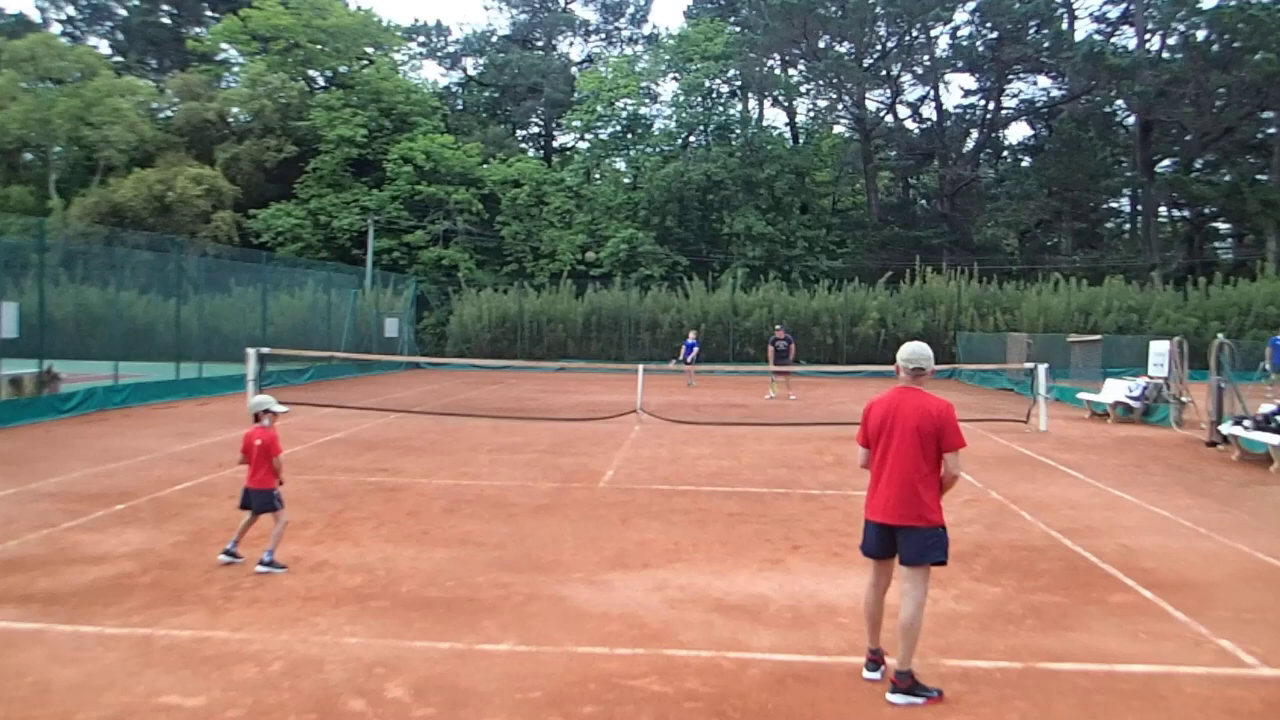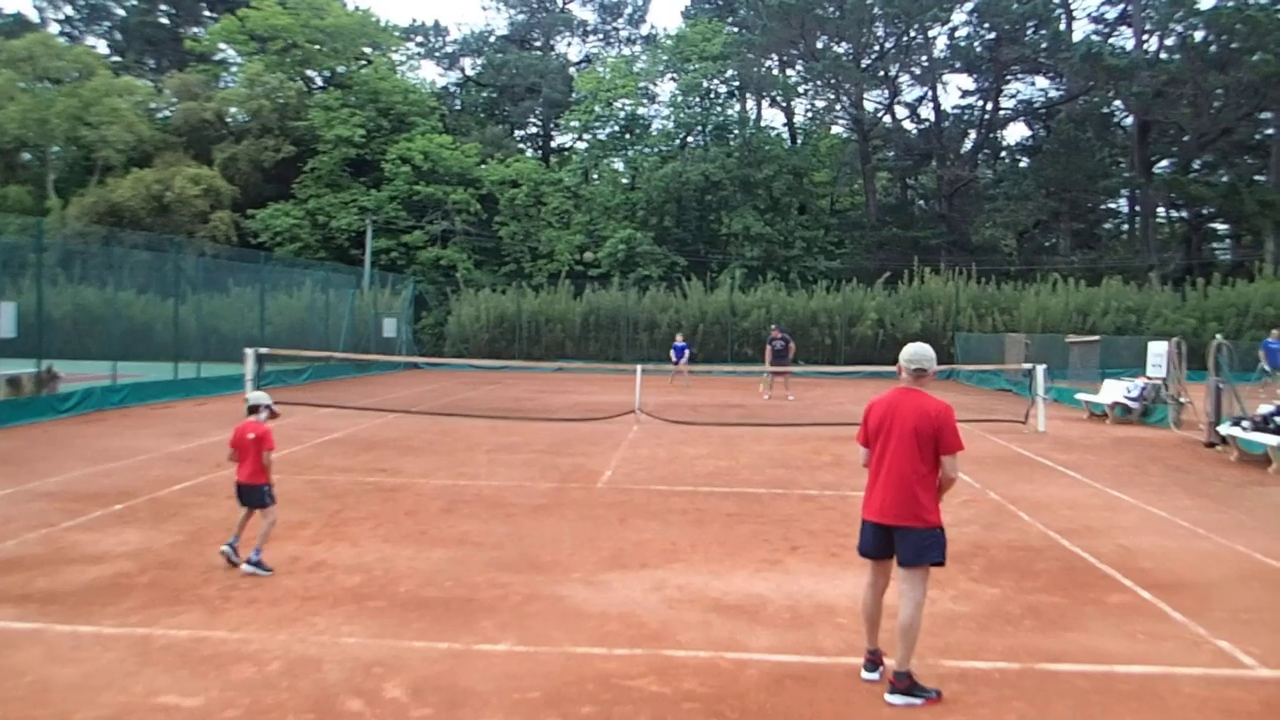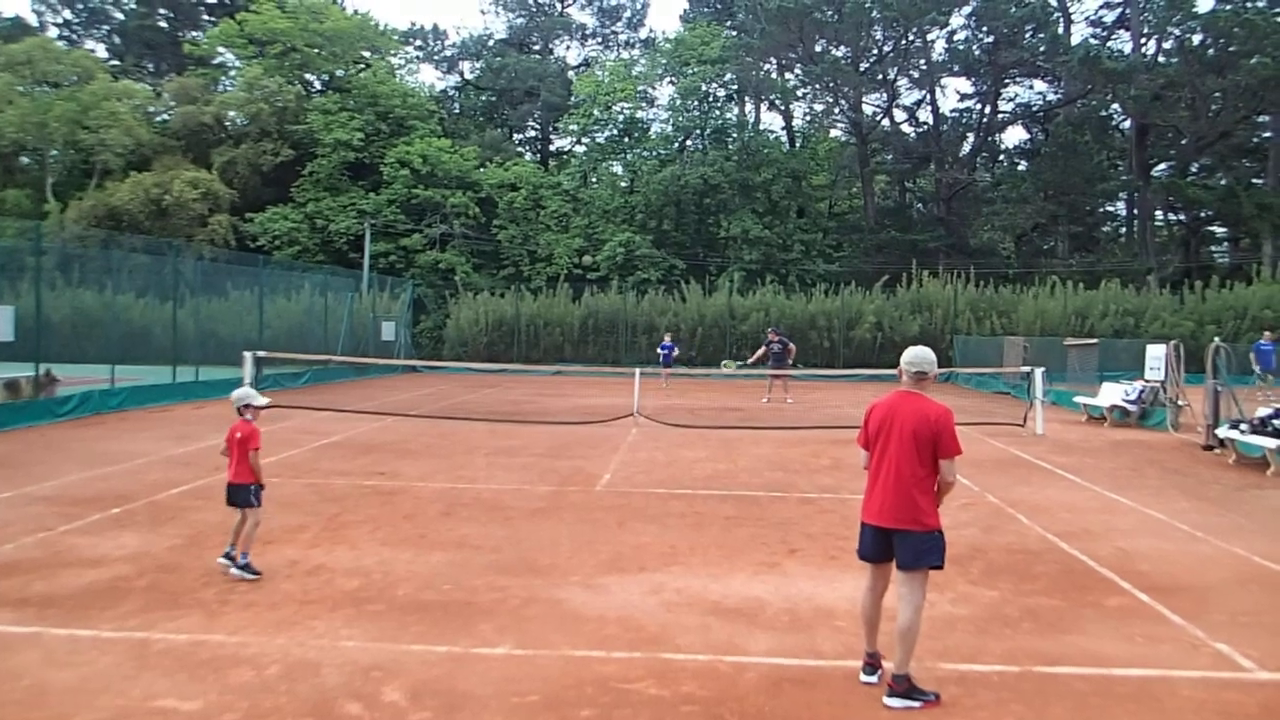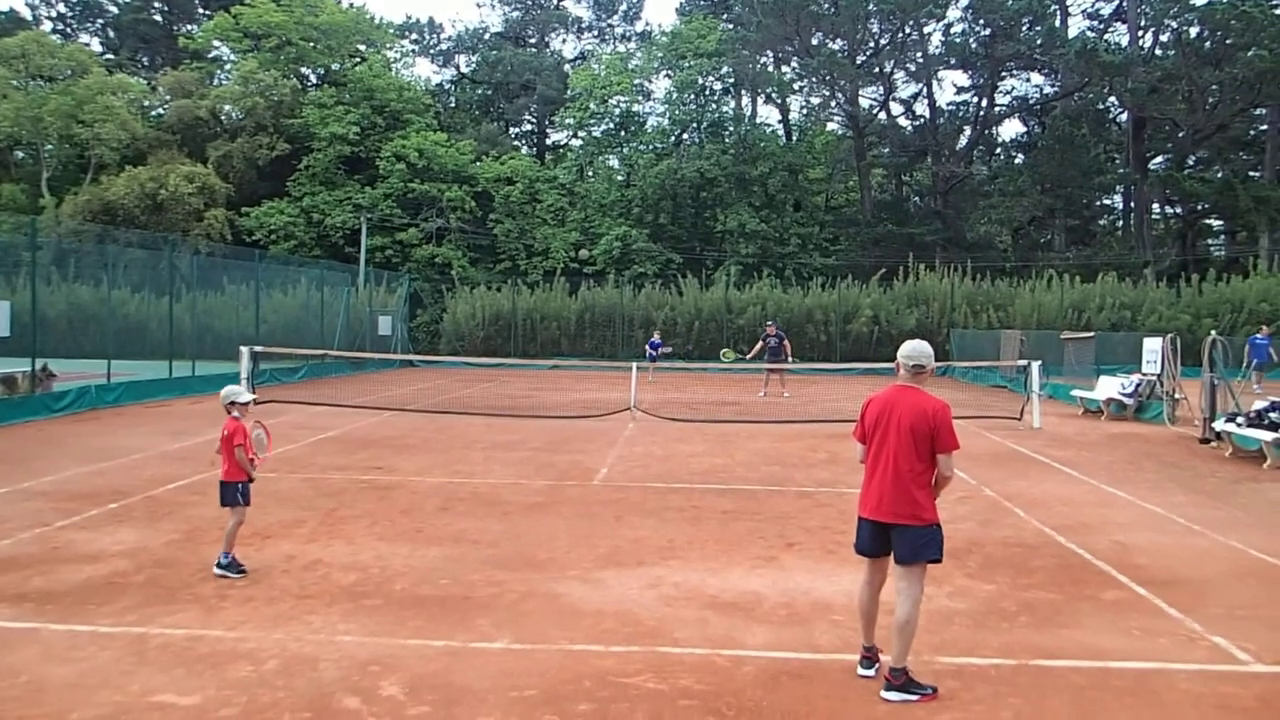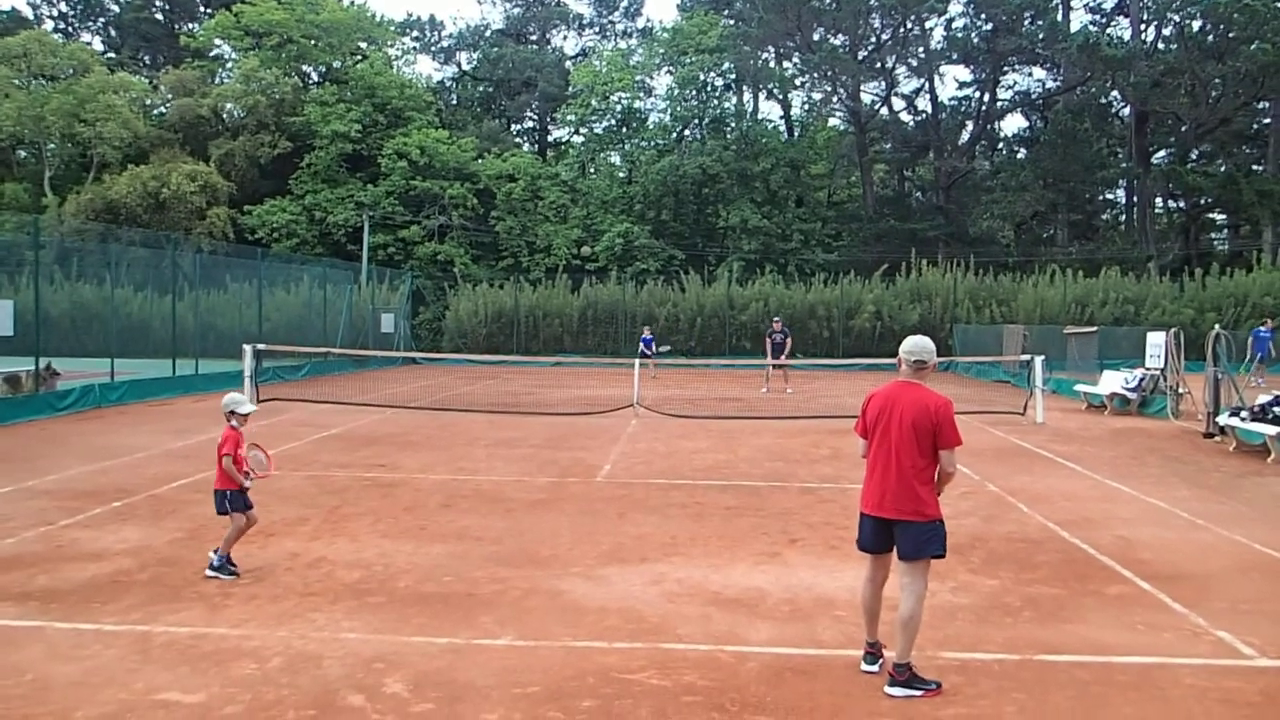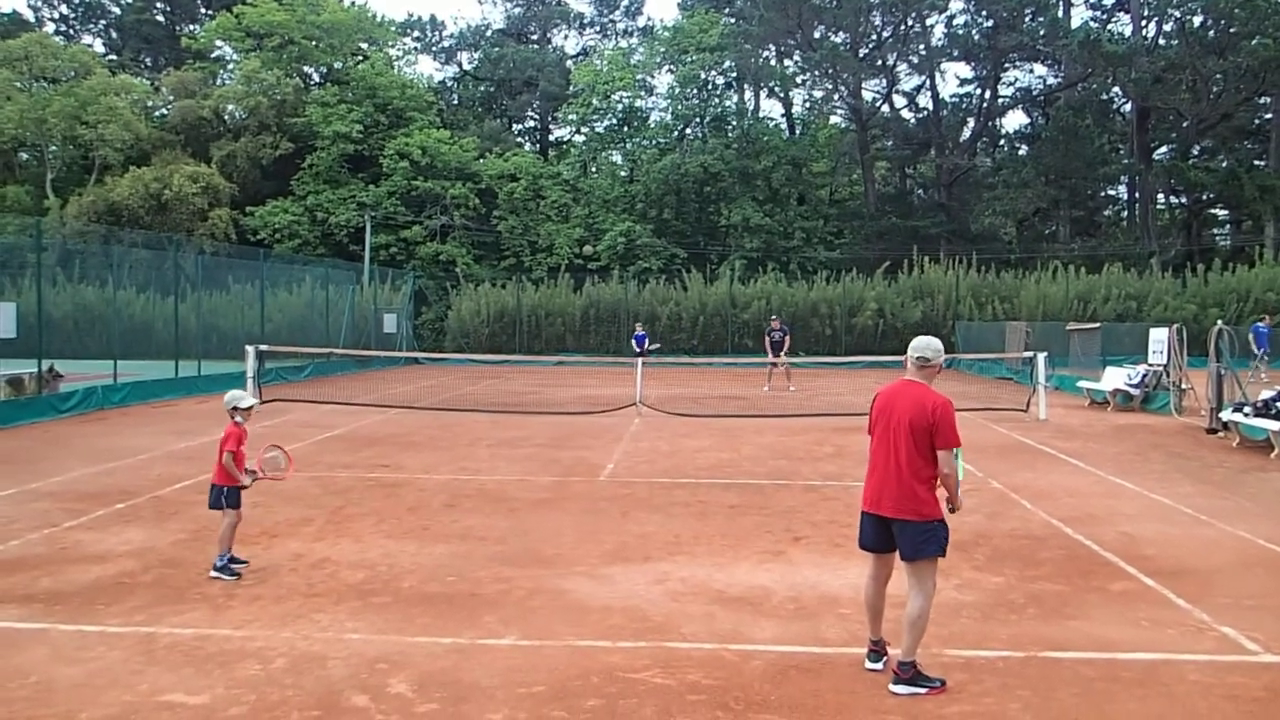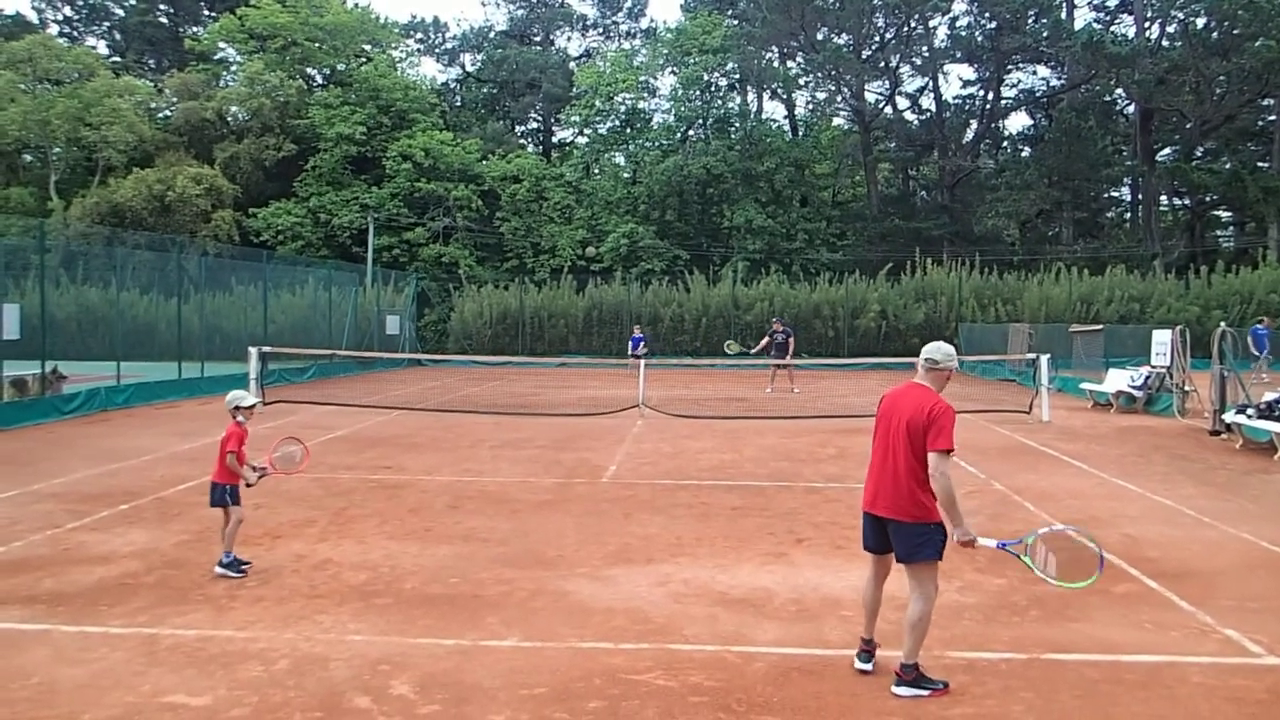
dt=0.3s
person 1, frame 1
left shoulder: (874, 406)
right shoulder: (940, 410)
left elbow: (863, 461)
right elbow: (953, 470)
right wrist: (935, 492)
left hip: (879, 509)
right hip: (920, 514)
left knee: (878, 581)
right knee: (914, 593)
left ankle: (874, 657)
right ankle: (902, 680)
person 1, frame 2
left shoulder: (875, 406)
right shoulder: (939, 411)
left elbow: (865, 460)
right elbow: (950, 473)
right wrist: (935, 495)
left hip: (877, 509)
right hip: (918, 515)
left knee: (876, 582)
right knee: (912, 595)
left ankle: (872, 658)
right ankle: (900, 681)
person 1, frame 3
left shoulder: (876, 408)
right shoulder: (939, 415)
left elbow: (866, 462)
right elbow: (948, 476)
right wrist: (936, 499)
left hip: (876, 512)
right hip: (916, 518)
left knee: (875, 584)
right knee: (912, 597)
left ankle: (870, 661)
right ankle: (899, 684)
person 1, frame 4
left shoulder: (873, 402)
right shoulder: (936, 409)
left elbow: (862, 455)
right elbow: (945, 471)
right wrist: (932, 493)
left hip: (873, 506)
right hip: (914, 513)
left knee: (872, 579)
right knee: (909, 592)
left ankle: (868, 654)
right ankle: (896, 678)
person 1, frame 5
left shoulder: (874, 398)
right shoulder: (939, 405)
left elbow: (863, 451)
right elbow: (948, 467)
right wrist: (937, 486)
left hip: (875, 502)
right hip: (916, 508)
left knee: (875, 575)
right knee: (913, 587)
left ankle: (872, 650)
right ankle: (900, 672)
person 1, frame 6
left shoulder: (882, 396)
right shoulder: (938, 405)
right elbow: (947, 468)
right wrist: (954, 498)
left hip: (875, 500)
right hip: (916, 508)
left knee: (878, 574)
right knee: (922, 588)
left ankle: (875, 648)
right ankle: (905, 671)
person 1, frame 7
left shoulder: (889, 396)
right shoulder: (939, 410)
right elbow: (938, 473)
right wrist: (959, 525)
left hip: (875, 501)
right hip: (912, 510)
left knee: (877, 573)
right knee: (924, 590)
left ankle: (866, 648)
right ankle: (907, 673)
person 2, frame 1
left shoulder: (249, 434)
right shoulder: (271, 436)
left elbow: (242, 459)
right elbow: (277, 463)
right wrist: (280, 477)
left hip: (251, 485)
right hip: (266, 486)
left knee: (252, 516)
right knee: (281, 520)
left ankle: (230, 550)
right ankle: (267, 560)
person 2, frame 2
left shoulder: (240, 428)
right shoulder: (264, 430)
left elbow: (232, 456)
right elbow: (266, 460)
right wrist: (269, 479)
left hip: (242, 480)
right hip: (258, 482)
left knee: (249, 511)
right knee: (270, 518)
left ankle: (232, 545)
right ankle: (253, 559)
person 2, frame 3
left shoulder: (235, 427)
right shoulder: (252, 430)
left elbow: (224, 451)
right elbow: (253, 459)
right wrist: (260, 479)
left hip: (234, 481)
right hip: (247, 482)
left knee: (244, 516)
right knee: (254, 519)
left ankle: (229, 554)
right ankle: (242, 562)
person 2, frame 4
left shoulder: (229, 425)
right shoulder: (238, 426)
left elbow: (220, 449)
right elbow: (240, 456)
right wrist: (251, 472)
left hip: (230, 478)
right hip: (236, 479)
left knee: (237, 518)
right knee: (238, 518)
left ankle: (227, 556)
right ankle: (223, 563)
person 2, frame 5
left shoulder: (237, 433)
right shoulder: (230, 436)
right elbow: (226, 465)
left wrist: (243, 471)
right wrist: (243, 481)
left hip: (236, 487)
right hip: (227, 488)
left knee: (251, 519)
right knee: (236, 525)
left ankle: (221, 551)
right ankle: (216, 565)
person 2, frame 6
left shoulder: (241, 429)
right shoulder: (234, 432)
right elbow: (226, 460)
left wrist: (245, 471)
right wrist: (241, 478)
left hip: (233, 483)
right hip: (224, 484)
left knee: (236, 518)
right knee: (230, 520)
left ankle: (227, 556)
right ankle: (219, 565)
person 2, frame 7
left shoulder: (241, 429)
right shoulder: (235, 432)
right elbow: (230, 461)
left wrist: (253, 468)
right wrist: (247, 477)
left hip: (228, 481)
right hip: (225, 482)
left knee: (230, 519)
right knee: (237, 517)
left ankle: (229, 557)
right ankle: (225, 562)
